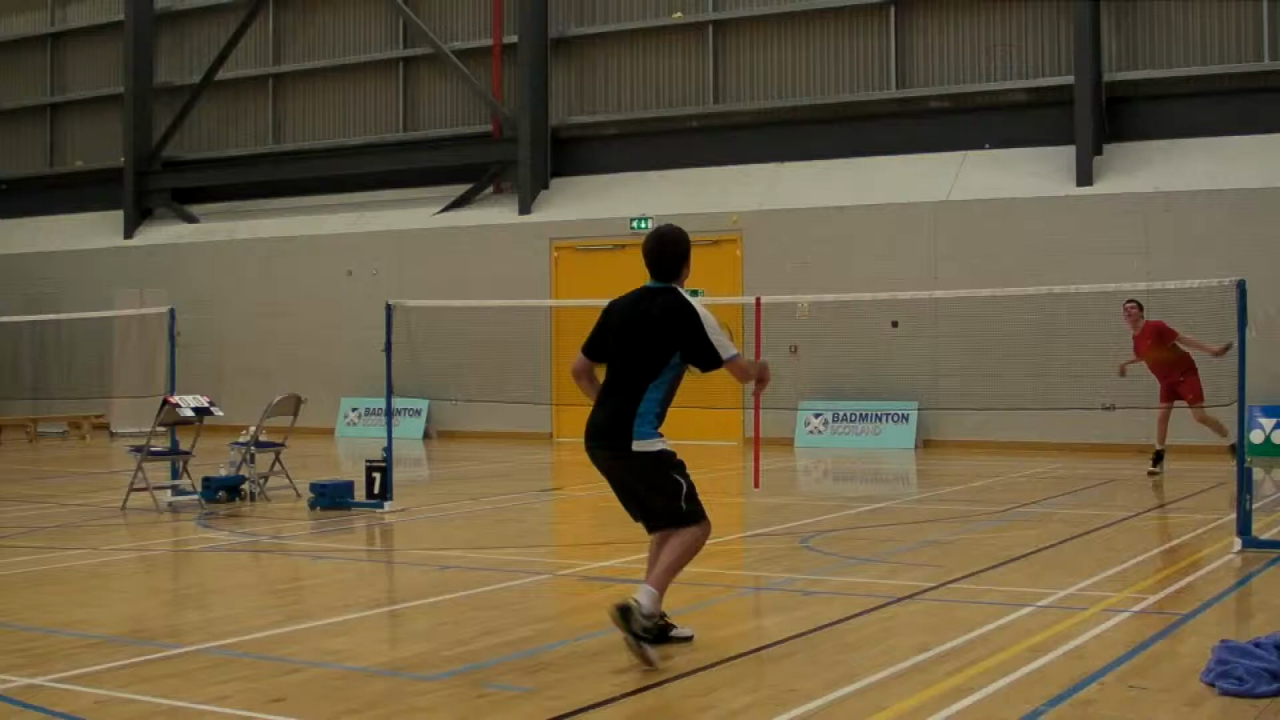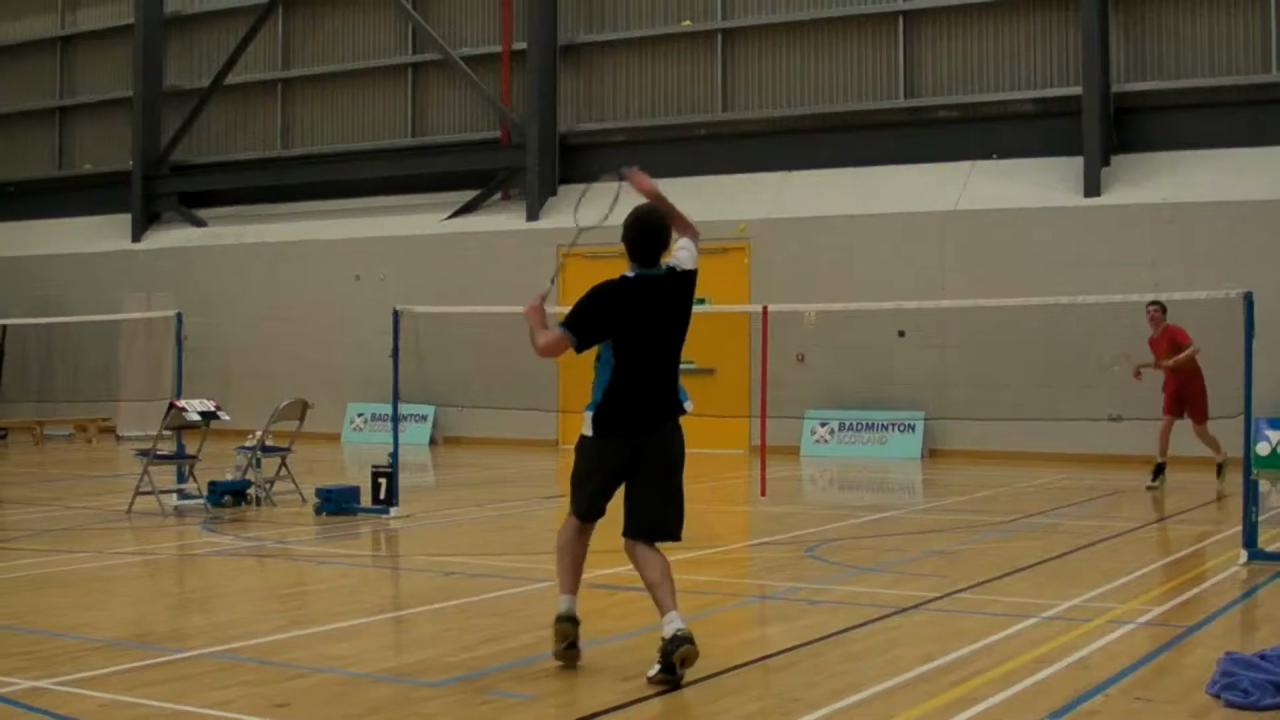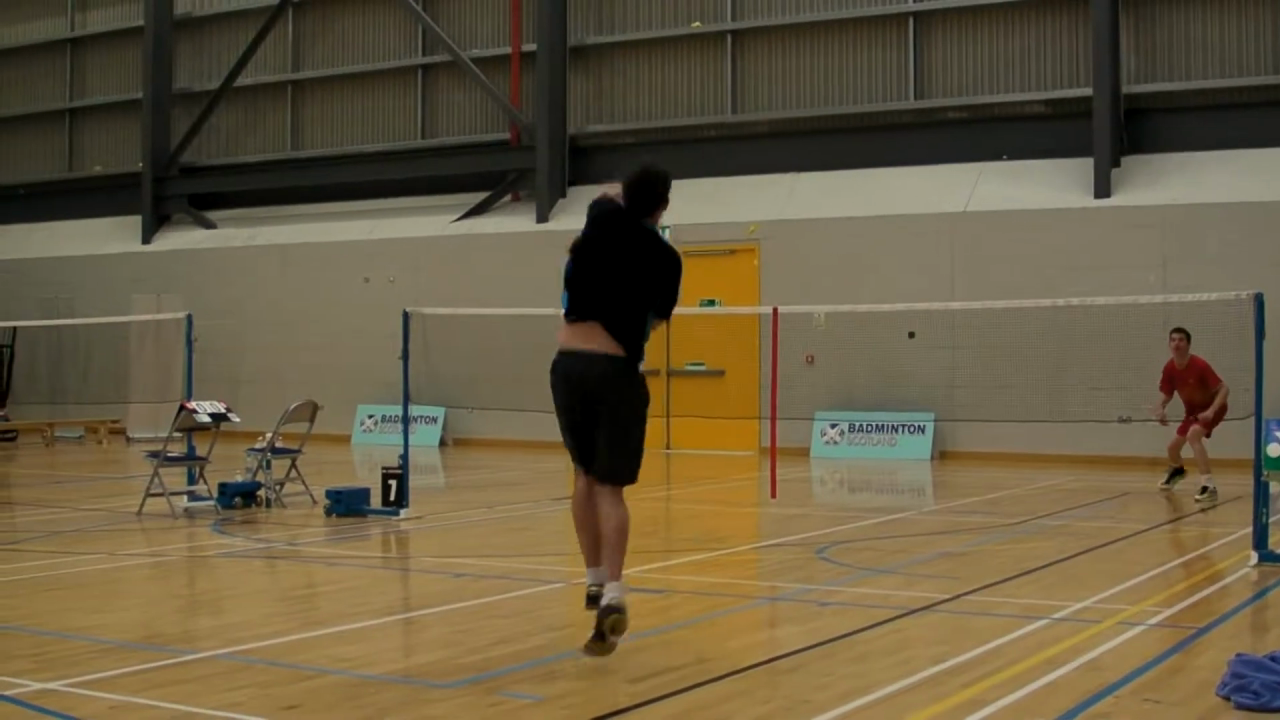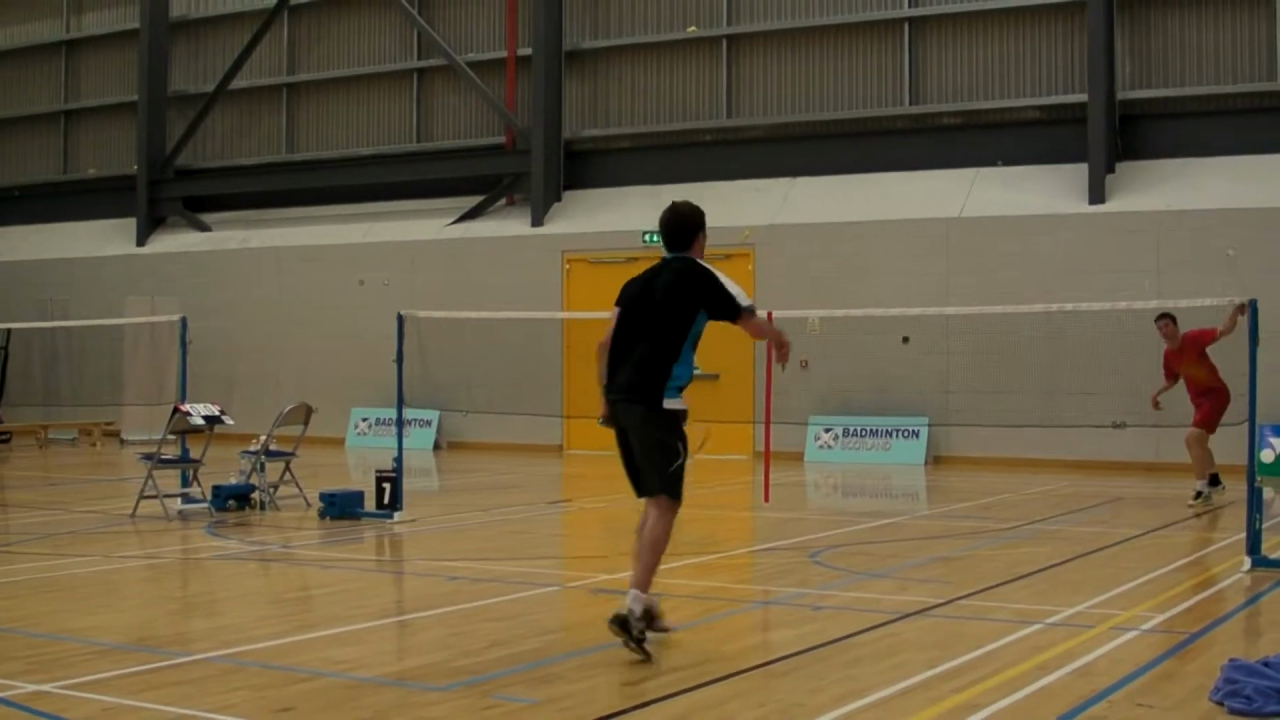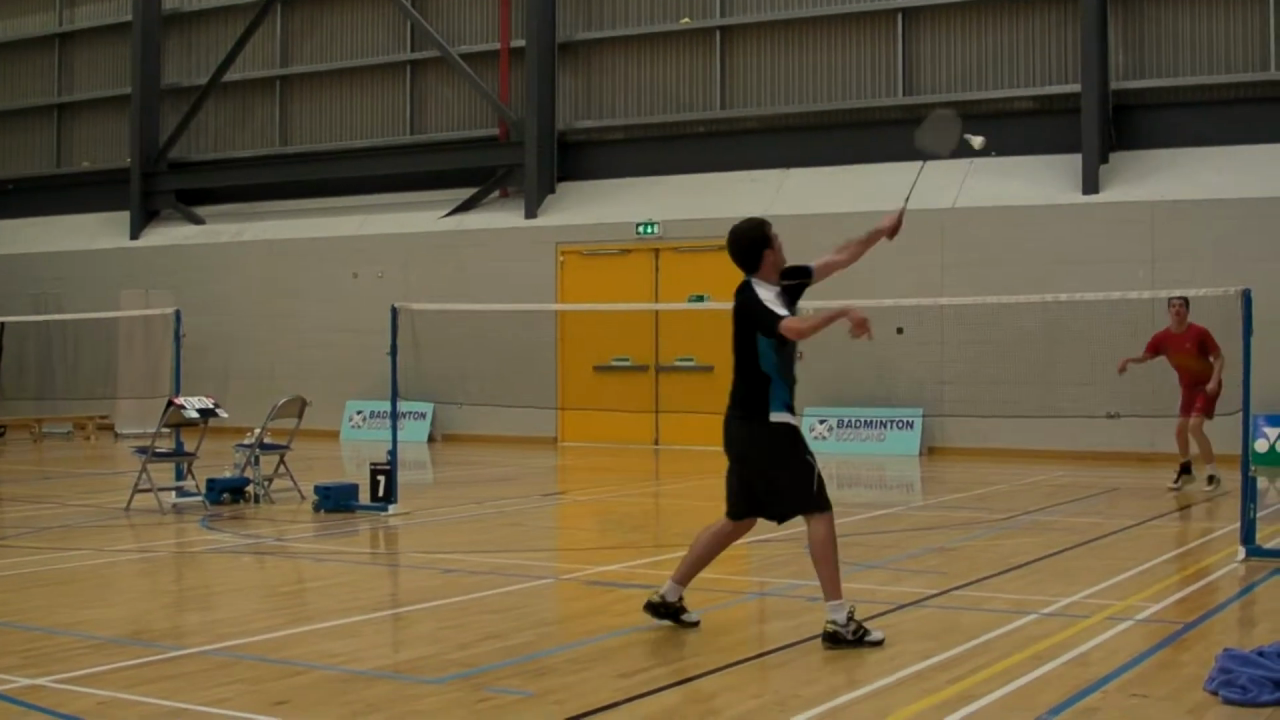
dt=0.5s
person 1, frame 1
left shoulder: (619, 307)
right shoulder: (686, 312)
left elbow: (581, 368)
right elbow: (739, 370)
right wrist: (761, 371)
left hip: (600, 439)
right hip: (637, 442)
left knee: (666, 524)
right knee: (693, 527)
left ankle: (650, 619)
right ankle: (639, 606)
person 1, frame 2
left shoulder: (608, 296)
right shoulder: (679, 283)
left elbow: (549, 347)
right elbow: (689, 235)
left wrist: (535, 313)
right wrist: (655, 196)
left hip: (608, 431)
right hip: (661, 433)
left knee: (579, 521)
right knee: (641, 542)
left ankle: (567, 615)
right ankle: (674, 628)
person 1, frame 3
left shoulder: (603, 216)
right shoulder: (666, 259)
left wrist: (618, 193)
left hip: (568, 367)
right hip: (617, 376)
left knee: (587, 478)
right knee: (609, 490)
left ankle: (598, 583)
right ankle: (612, 599)
person 1, frame 4
left shoulder: (637, 283)
right shoulder: (702, 278)
left elbow: (606, 344)
right elbow: (756, 324)
left wrist: (608, 399)
right wrist: (780, 340)
left hip: (623, 402)
right hip: (657, 404)
left knee: (656, 504)
right knee: (662, 505)
left ankle: (641, 604)
right ankle: (632, 608)
person 1, frame 5
left shoulder: (779, 285)
right shoulder: (755, 297)
left elbow: (837, 259)
right elbow: (793, 330)
left wrist: (881, 232)
right wrist: (842, 312)
left hip: (748, 426)
right hip: (768, 426)
left knee: (737, 520)
right knee: (817, 513)
left ankle: (667, 596)
right ankle: (838, 620)
person 2, frame 1
left shoulder: (1155, 327)
right shoulder: (1136, 338)
left elbow: (1182, 339)
left wrist: (1211, 349)
right wrist: (1126, 363)
left hip: (1184, 372)
right hip: (1165, 377)
left knee: (1199, 416)
right knee: (1162, 415)
left ankle: (1232, 440)
right ankle: (1158, 456)
person 2, frame 2
left shoulder: (1174, 331)
right shoulder: (1152, 341)
left elbow: (1195, 348)
left wrist: (1173, 361)
right wrist: (1142, 365)
left hip: (1193, 384)
right hip: (1173, 386)
left knee: (1201, 432)
right knee: (1165, 428)
left ankle: (1220, 458)
right ankle: (1159, 469)
person 2, frame 3
left shoulder: (1200, 366)
right shoulder: (1169, 369)
left elbow: (1224, 389)
right elbow: (1167, 392)
left wrist: (1211, 411)
right wrist: (1162, 408)
left hip: (1211, 409)
right hip: (1193, 410)
left knee: (1193, 436)
right knee: (1173, 447)
left ankle: (1209, 486)
right ankle: (1176, 470)
person 2, frame 4
left shoulder: (1194, 338)
right shoulder: (1167, 355)
left elbow: (1224, 330)
right elbow: (1171, 381)
left wrist: (1235, 313)
right wrist: (1157, 394)
left hip: (1216, 395)
right hip: (1200, 399)
left knee: (1191, 439)
right knee: (1199, 442)
left ankle: (1204, 490)
right ankle: (1214, 481)
person 2, frame 5
left shoulder: (1199, 333)
right shoulder: (1163, 336)
left elbow: (1218, 357)
right elbow: (1147, 355)
left wrist: (1214, 380)
right wrist: (1129, 360)
left hip: (1206, 386)
right hip: (1188, 387)
left knee: (1194, 427)
right knee: (1180, 429)
left ankle: (1213, 474)
right ankle: (1185, 470)
